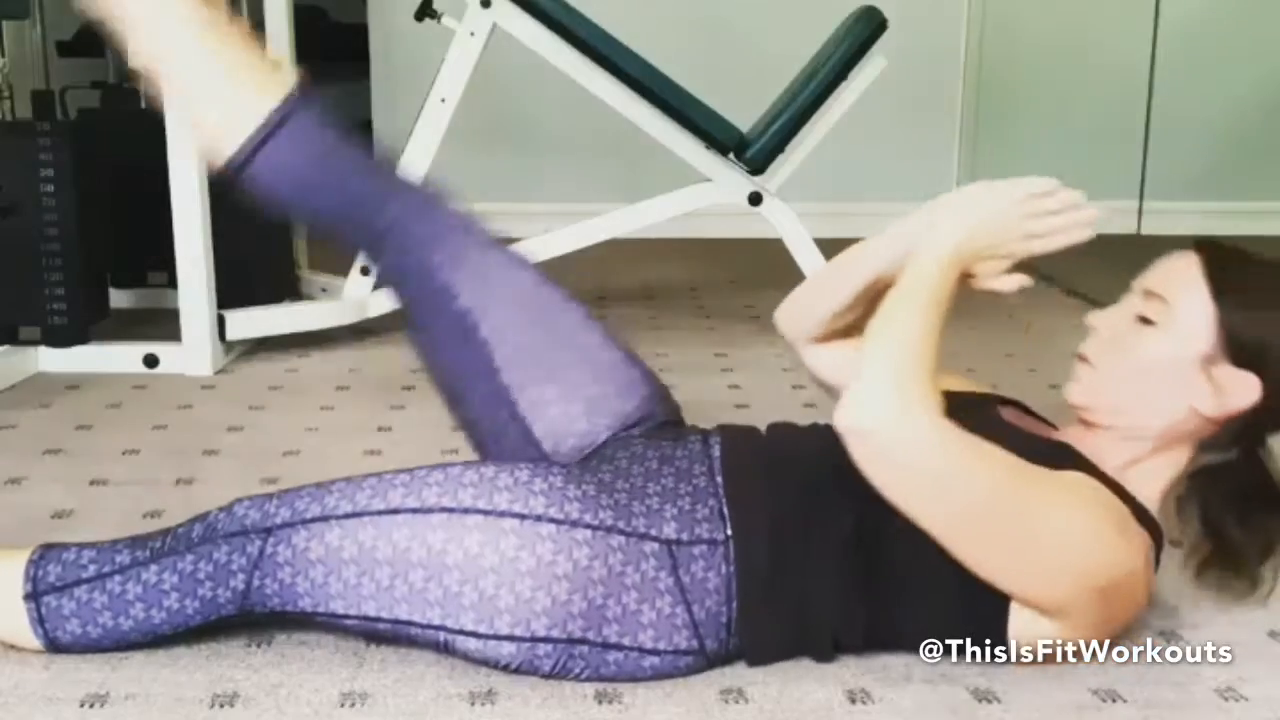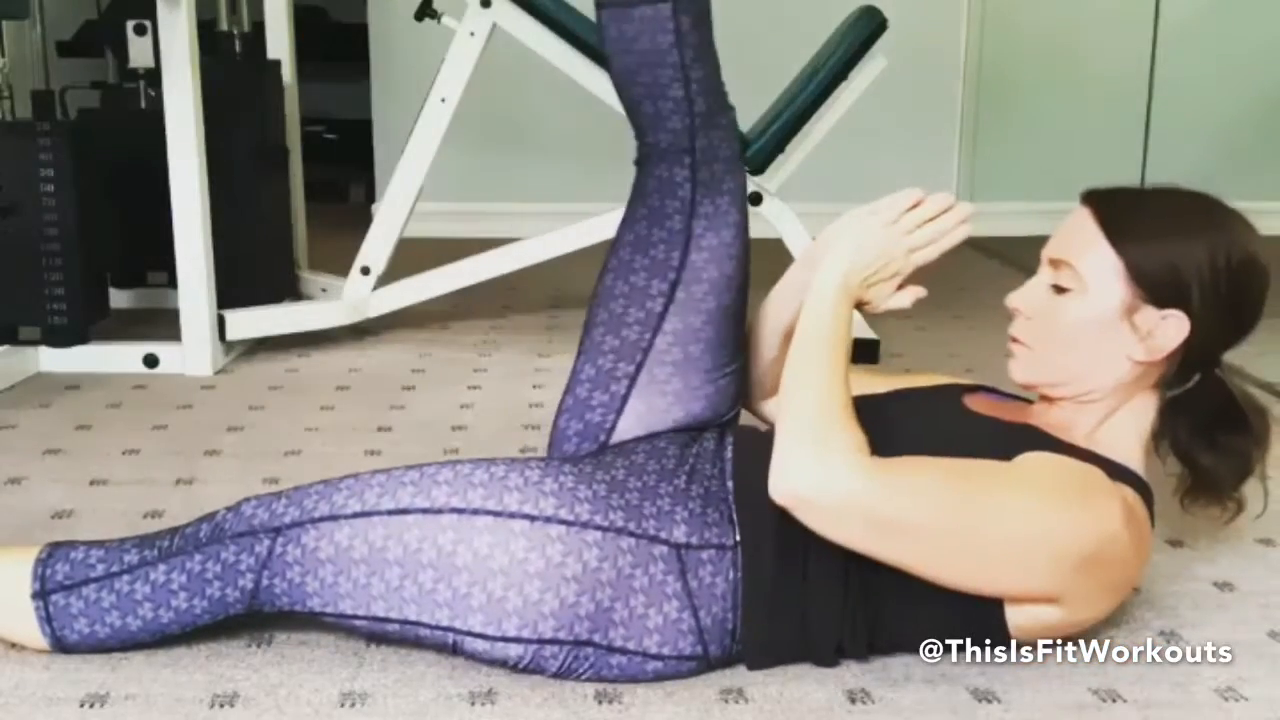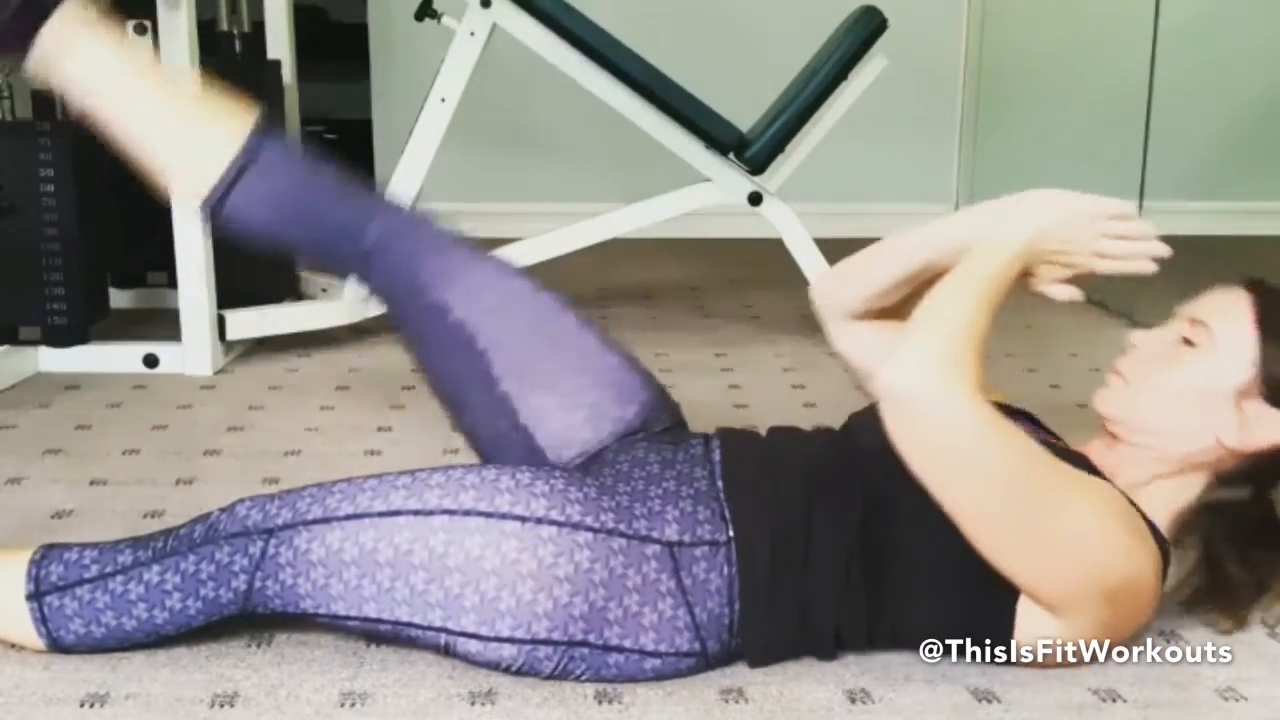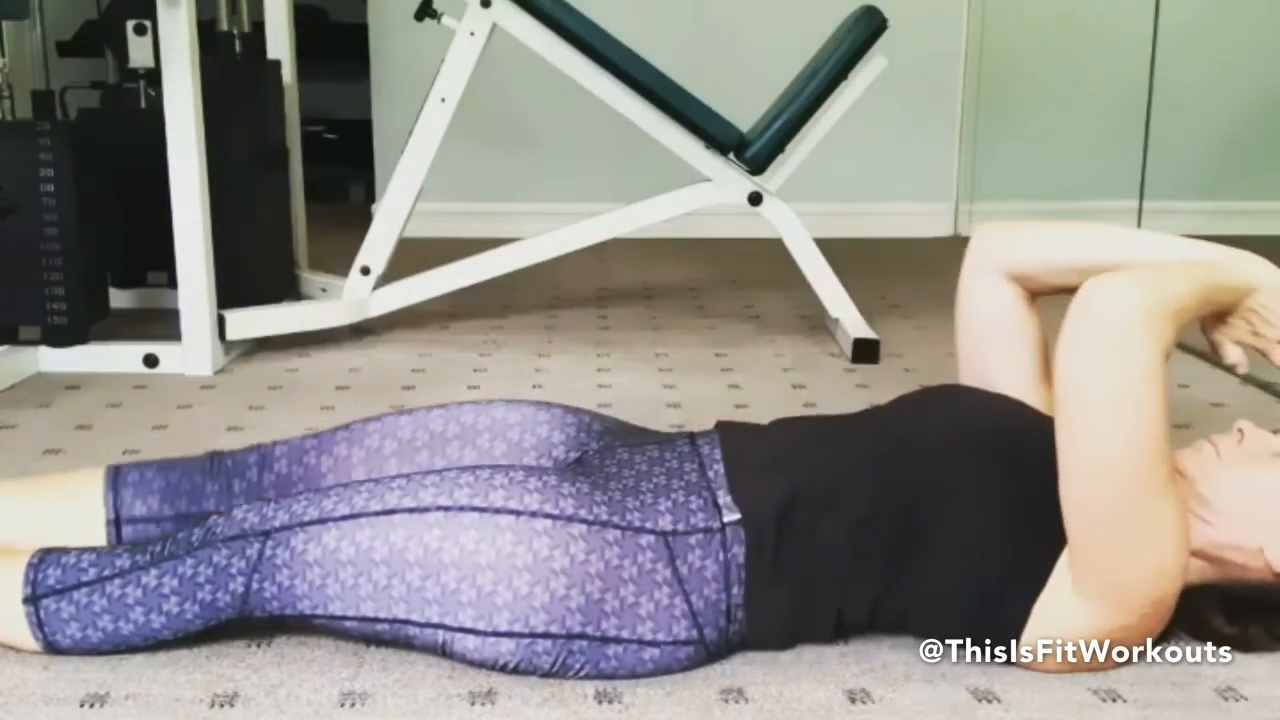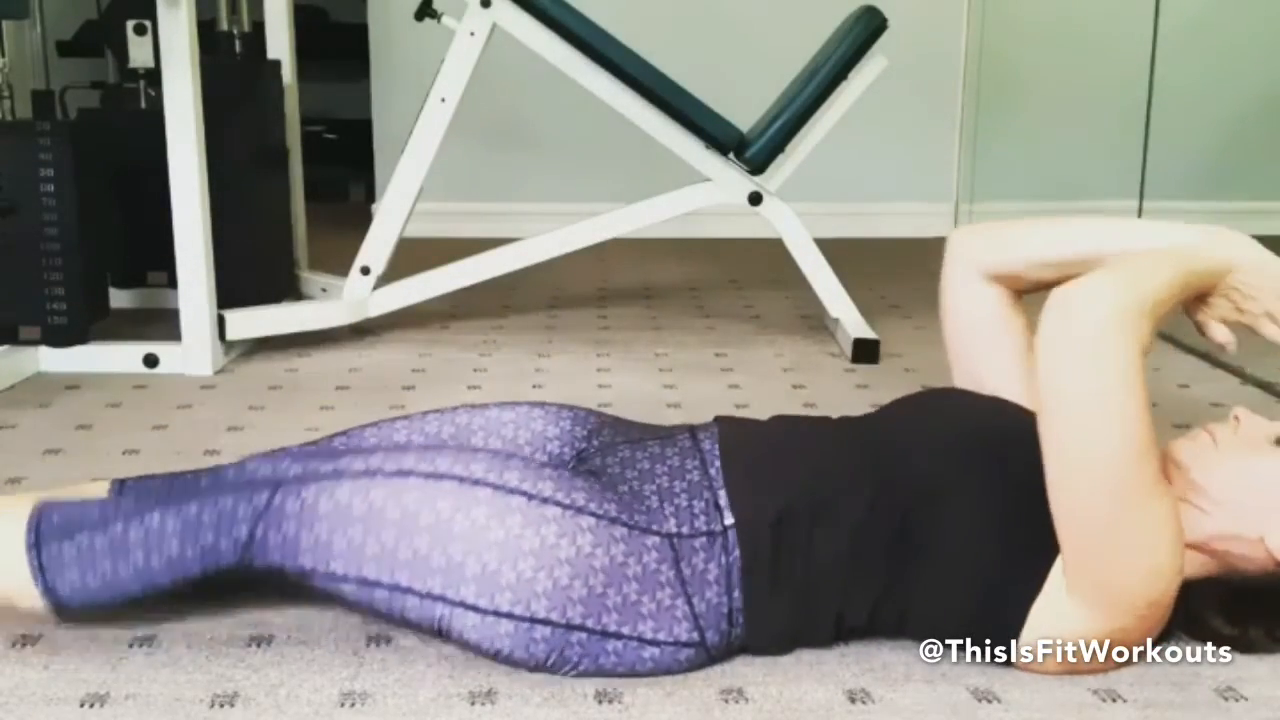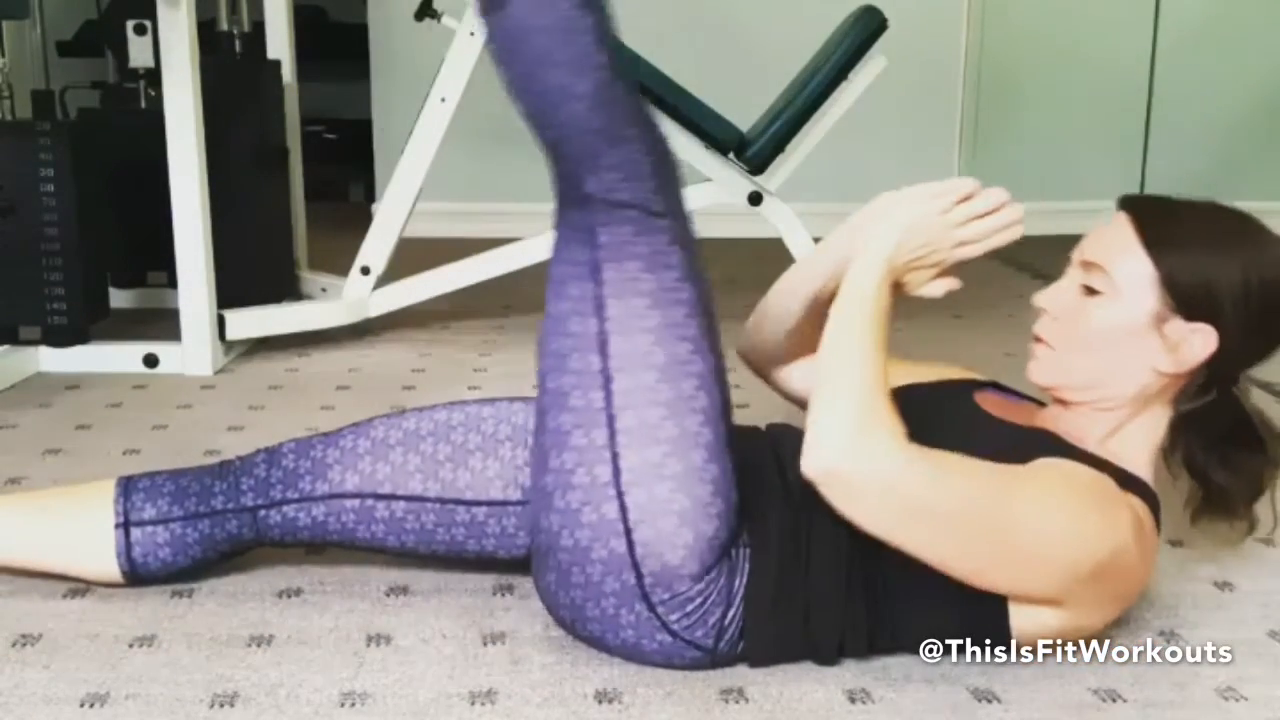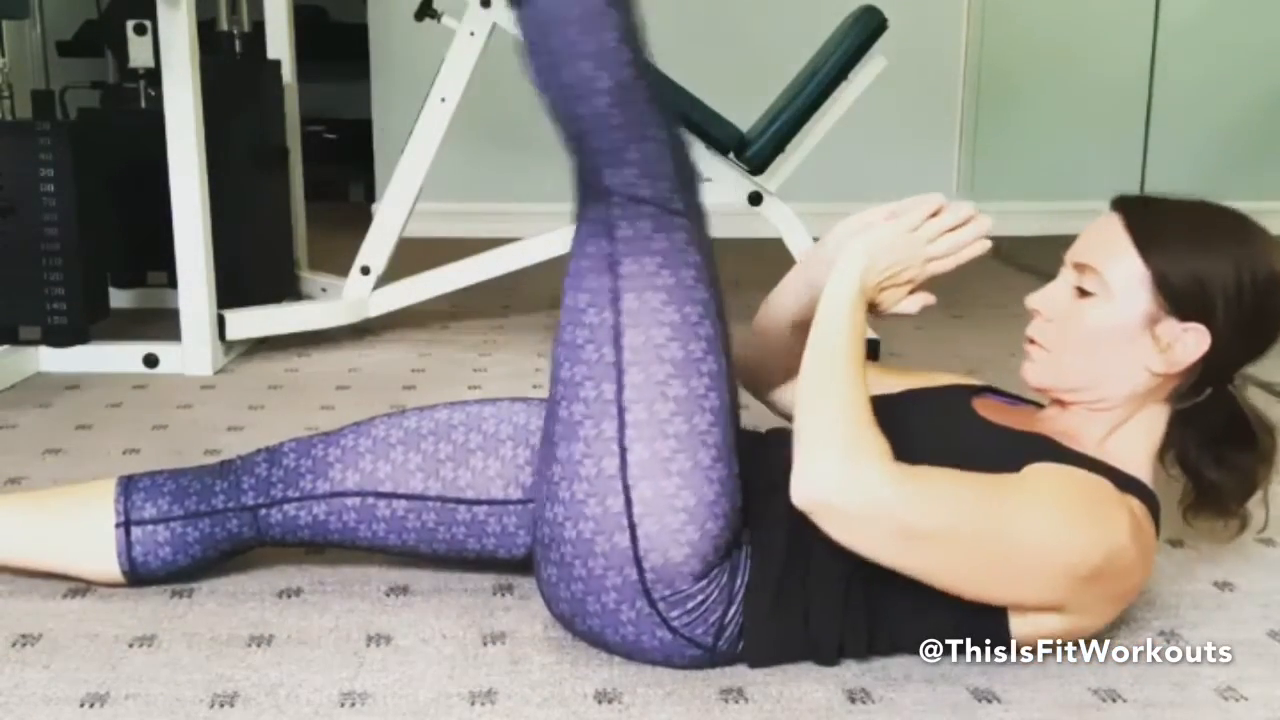
dt=0.7s
person 1, frame 1
left shoulder: (1097, 553)
right shoulder: (1035, 447)
left elbow: (880, 426)
right elbow: (815, 329)
left wrist: (944, 250)
right wrist: (937, 234)
left hip: (664, 574)
right hip: (658, 468)
left knee: (254, 546)
right knee: (380, 208)
person 1, frame 2
left shoulder: (1089, 527)
right shoulder: (1025, 418)
left elbow: (815, 482)
right elbow: (767, 384)
left wrist: (836, 280)
right wrist: (824, 271)
left hip: (668, 578)
right hip: (666, 468)
left knee: (263, 544)
right knee: (690, 160)
person 1, frame 3
left shoulder: (1100, 569)
right shoulder: (1046, 460)
left elbow: (916, 394)
right elbow: (847, 306)
left wrist: (1012, 244)
right wrist: (1005, 234)
left hip: (665, 568)
right hip: (647, 462)
left knee: (249, 552)
right knee: (370, 230)
person 1, frame 4
left shoulder: (1124, 582)
right shoulder: (1066, 473)
left elbow: (1111, 320)
right elbow: (995, 257)
left hip: (670, 568)
right hip: (661, 469)
left knee: (245, 558)
right knee: (243, 484)
person 1, frame 5
left shoulder: (1126, 581)
right shoulder: (1077, 477)
left elbow: (1080, 332)
right elbow: (975, 261)
left hip: (671, 578)
right hip: (663, 471)
left knee: (269, 505)
right knee: (272, 491)
person 1, frame 6
left shoulder: (1096, 532)
right shoulder: (1026, 419)
left elbow: (847, 461)
right elbow: (775, 346)
left wrist: (878, 269)
right wrist: (865, 239)
left hip: (671, 582)
right hip: (629, 506)
left knee: (617, 192)
right knee: (269, 486)
person 1, frame 7
left shoulder: (1093, 534)
right shoulder: (1023, 416)
left elbow: (835, 489)
right elbow: (769, 364)
left wrist: (853, 285)
right wrist: (842, 257)
left hip: (668, 581)
right hip: (621, 505)
left knee: (641, 190)
right knee: (266, 485)
